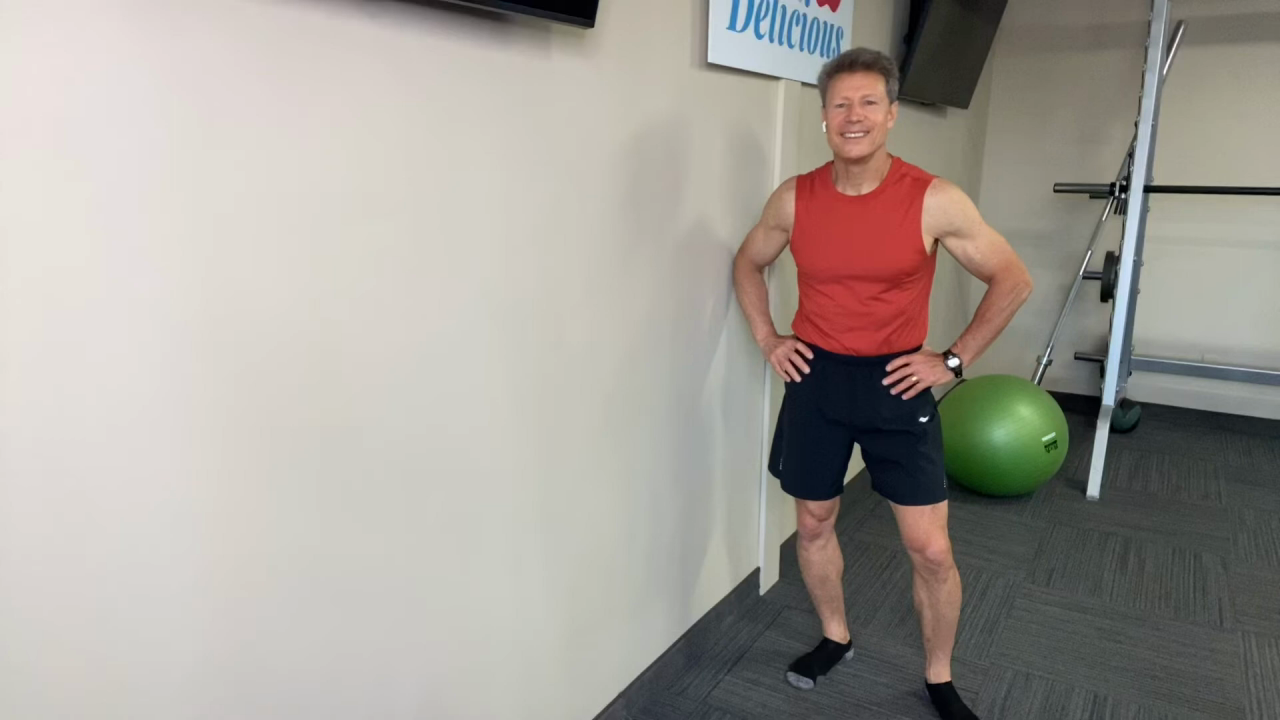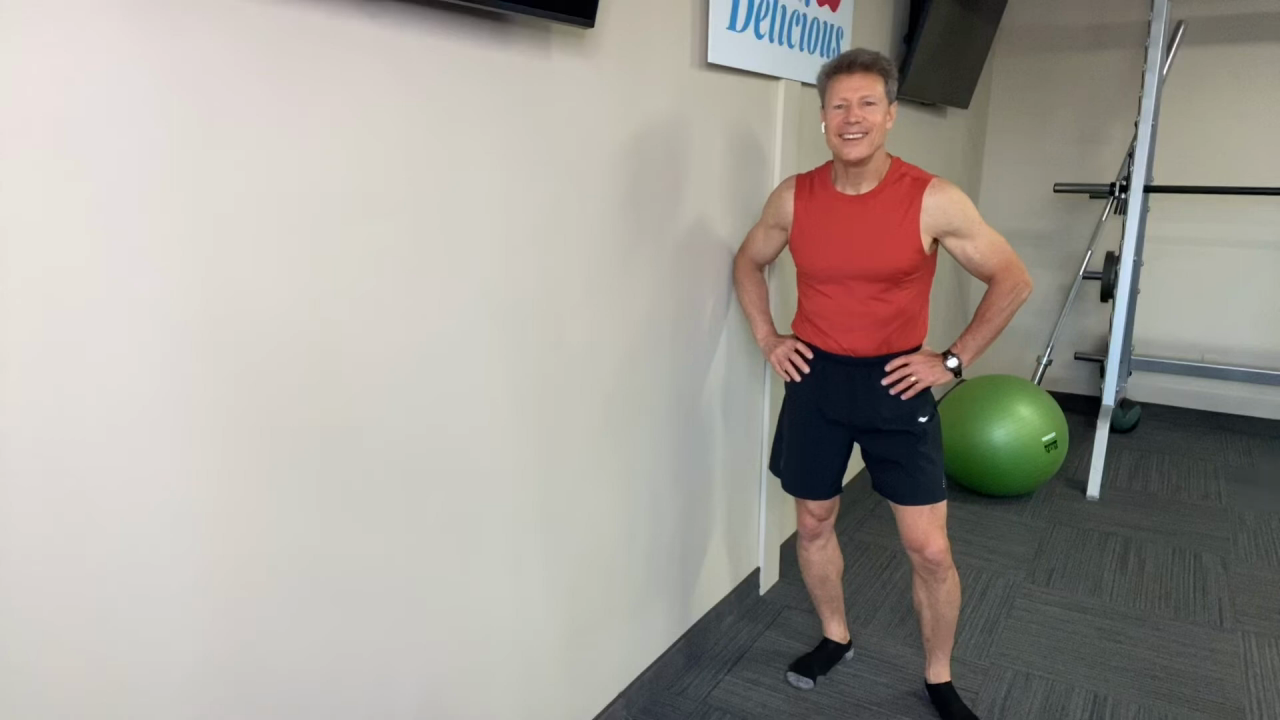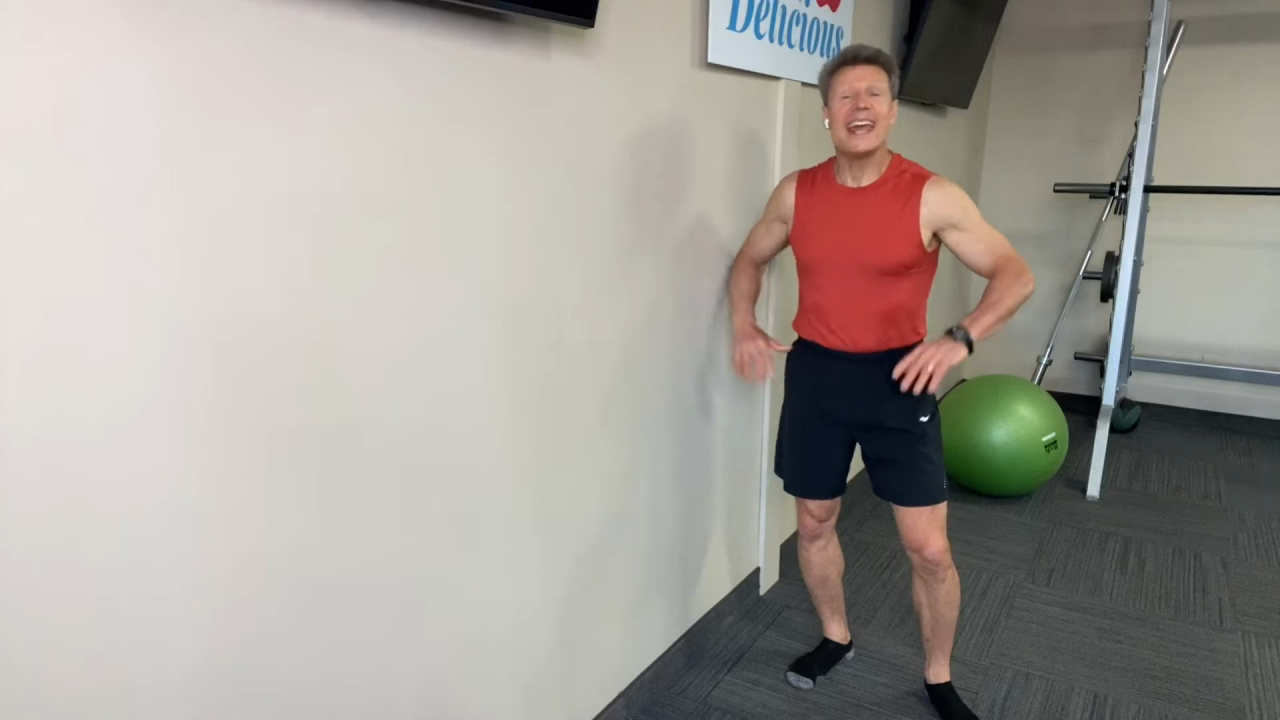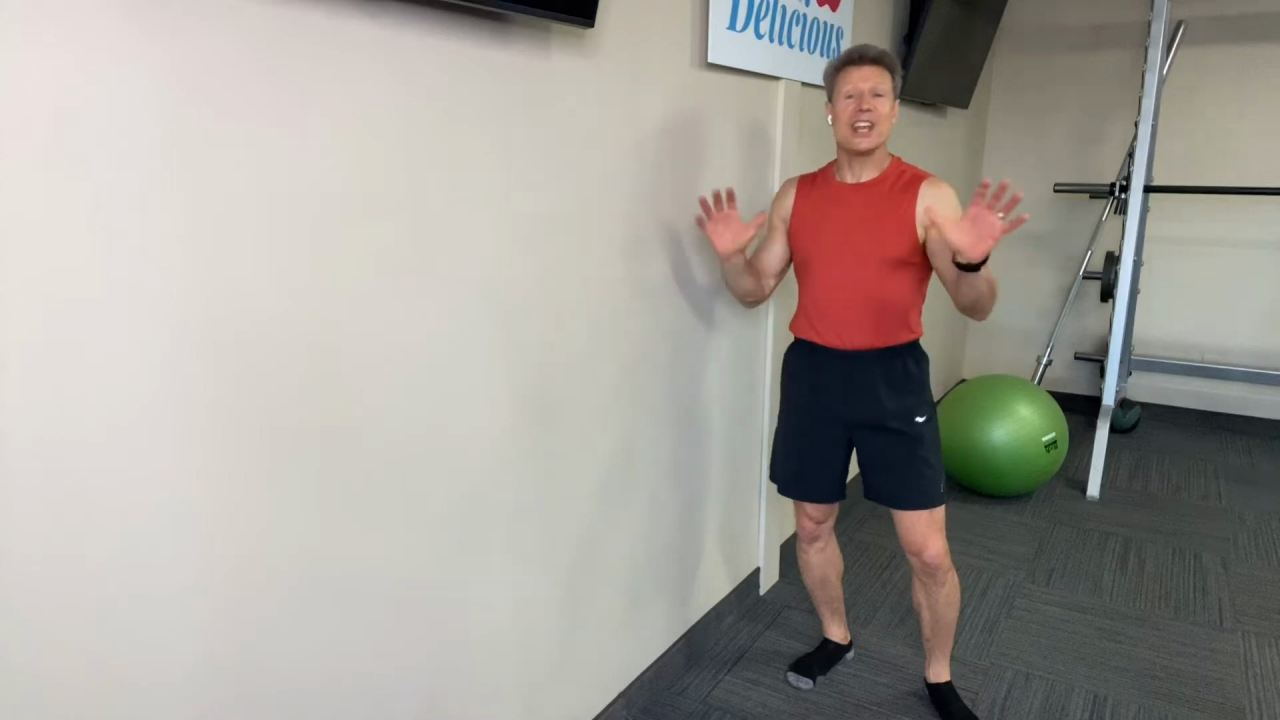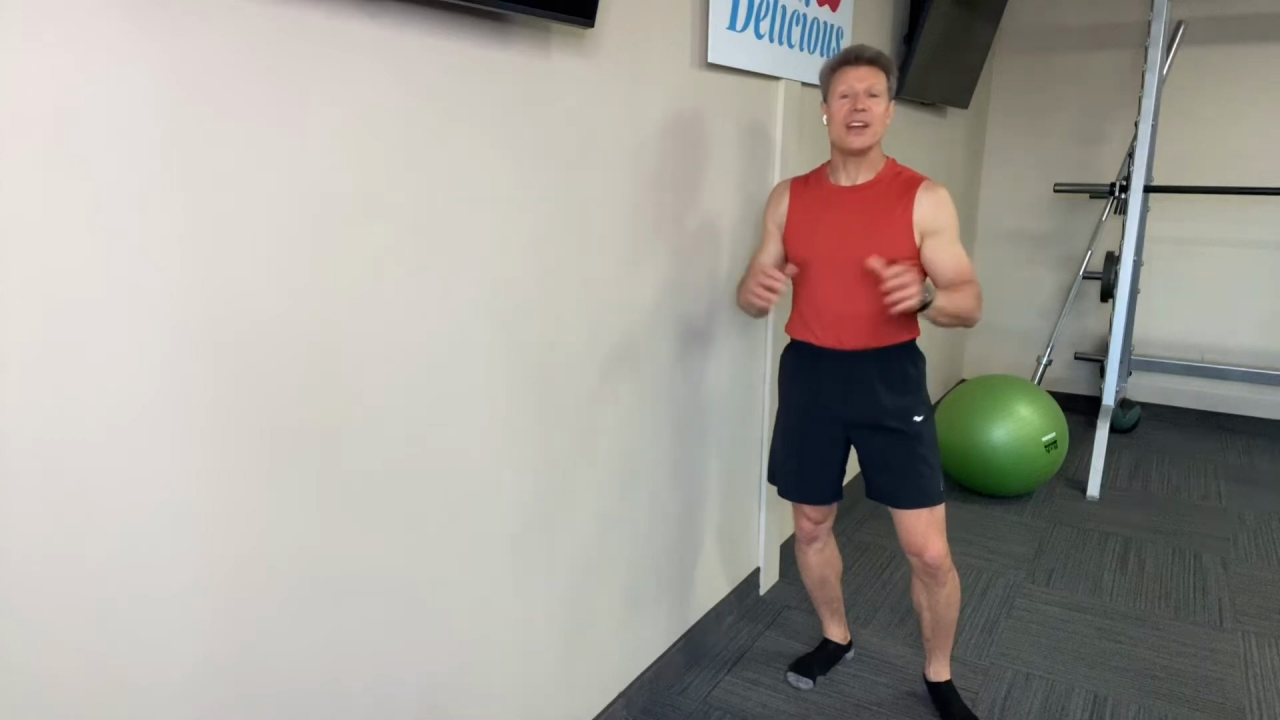
dt=0.3s
person 1, frame 1
left shoulder: (935, 200)
right shoulder: (793, 198)
left elbow: (1012, 281)
right elbow: (748, 264)
left wrist: (954, 359)
right wrist: (767, 339)
left hip: (896, 383)
right hip: (816, 378)
left knee: (931, 549)
right knee: (813, 522)
right ankle: (835, 636)
person 1, frame 2
left shoulder: (934, 201)
right shoulder: (793, 197)
left elbow: (1013, 281)
right elbow: (748, 263)
left wrist: (953, 360)
right wrist: (767, 338)
left hip: (896, 383)
right hip: (815, 379)
left knee: (929, 548)
right knee: (813, 522)
right ankle: (835, 637)
person 1, frame 3
left shoulder: (932, 195)
right shoulder: (795, 191)
left elbow: (1016, 276)
right elbow: (749, 260)
left wrist: (958, 340)
right wrist: (745, 328)
left hip: (898, 379)
right hip: (816, 374)
left knee: (929, 548)
right knee: (814, 522)
right ankle: (835, 637)
person 1, frame 4
left shoulder: (928, 194)
right shoulder: (796, 194)
left elbow: (976, 308)
right elbow: (756, 290)
left wrist: (972, 260)
right wrist: (731, 253)
left hip: (893, 378)
right hip: (812, 374)
left knee: (928, 552)
right knee: (812, 524)
right ankle: (836, 637)
person 1, frame 5
left shoulder: (925, 198)
right shoulder: (789, 197)
left elbow: (968, 308)
right elbow: (757, 298)
left wrist: (922, 294)
right wrist: (754, 290)
left hip: (890, 378)
right hip: (809, 374)
left knee: (930, 552)
right knee: (810, 526)
right ankle: (836, 637)
